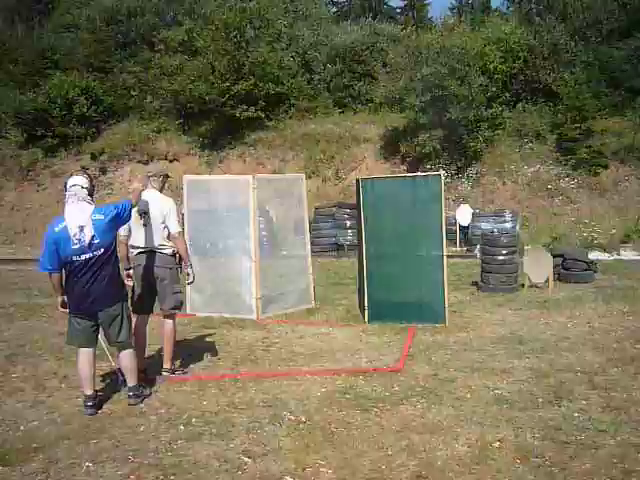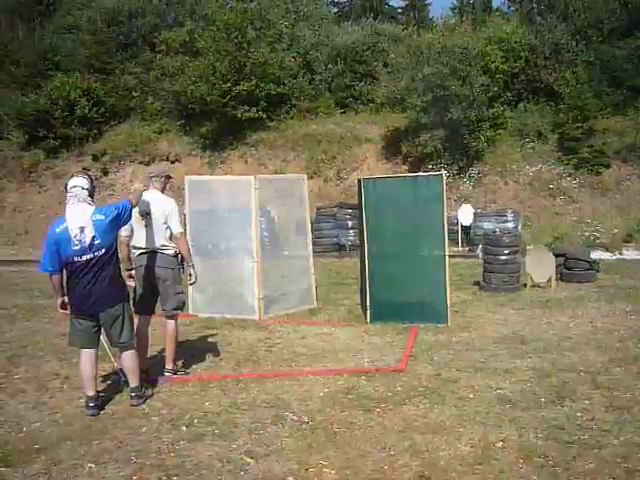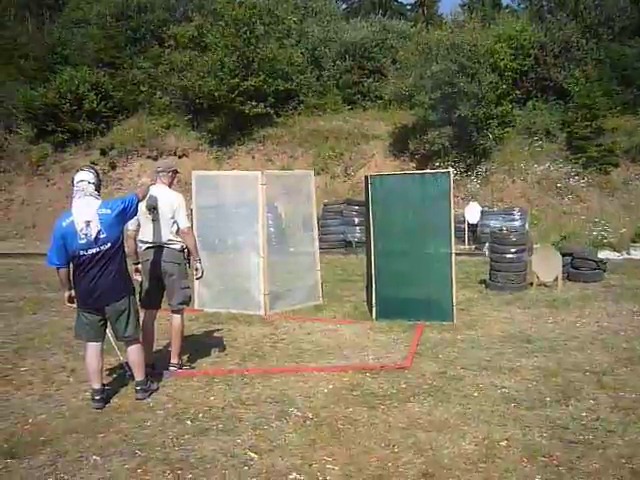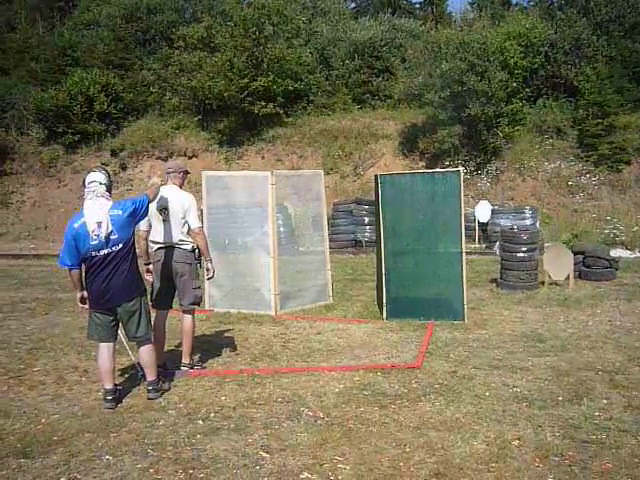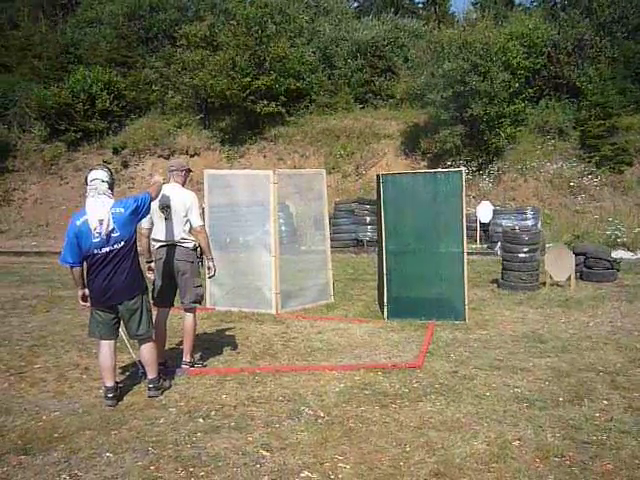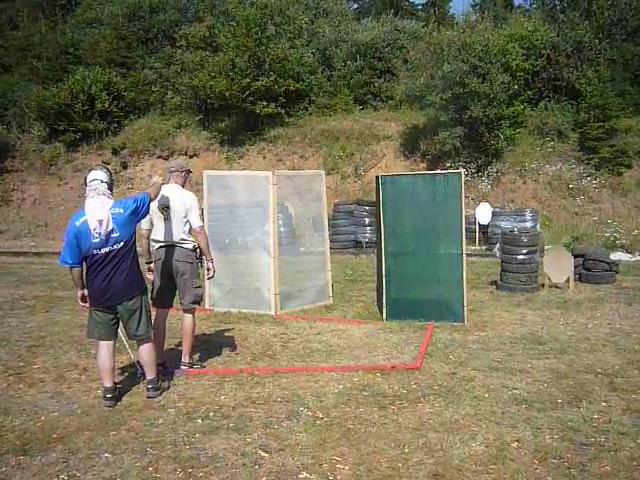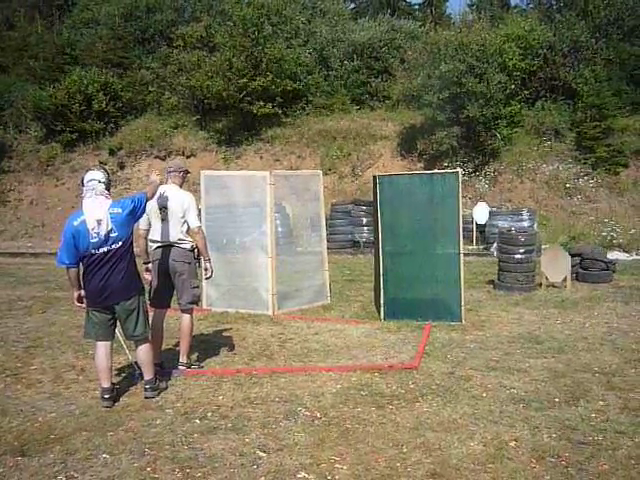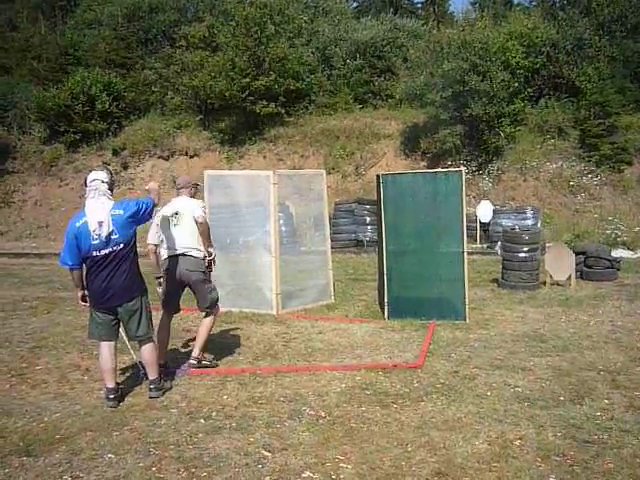
dt=0.4s
person 1, frame 1
left shoulder: (55, 228)
right shoulder: (106, 215)
left elbow: (53, 270)
right elbow: (131, 203)
left wrist: (60, 294)
right wrist: (137, 189)
left hip: (79, 300)
right hip: (111, 296)
left knee: (85, 348)
right knee: (124, 344)
left ankle: (89, 399)
right ankle: (134, 390)
person 1, frame 2
left shoulder: (57, 229)
right shoulder: (107, 216)
left elbow: (54, 271)
right elbow: (131, 203)
left wrist: (60, 296)
right wrist: (138, 190)
left hip: (80, 301)
right hip: (112, 297)
left knee: (87, 349)
right knee: (126, 345)
left ankle: (92, 401)
right ankle: (136, 391)
person 1, frame 3
left shoulder: (63, 223)
right shoulder: (113, 210)
left elbow: (61, 265)
right elbow: (138, 196)
left wrist: (67, 289)
right wrist: (146, 184)
left hip: (87, 294)
right hip: (118, 290)
left knee: (93, 342)
right knee: (131, 338)
left ankle: (97, 393)
right ankle: (142, 385)
person 1, frame 4
left shoulder: (75, 224)
right shoulder: (124, 210)
left elbow: (73, 266)
right elbow: (149, 197)
left wrist: (79, 290)
right wrist: (156, 184)
left hip: (98, 295)
right hip: (130, 291)
left knee: (105, 343)
right knee: (143, 339)
left ankle: (109, 394)
right ankle: (153, 385)
person 1, frame 5
left shoulder: (77, 221)
right shoulder: (126, 208)
left elbow: (75, 263)
right elbow: (151, 195)
left wrist: (81, 288)
right wrist: (158, 182)
left hip: (100, 292)
right hip: (131, 289)
left knee: (106, 340)
right knee: (145, 336)
left ankle: (110, 391)
right ankle: (154, 383)
person 1, frame 6
left shoulder: (77, 222)
right shoulder: (126, 209)
left elbow: (74, 264)
right elbow: (150, 196)
left wrist: (80, 289)
right wrist: (157, 183)
left hip: (99, 293)
right hip: (131, 289)
left knee: (105, 341)
right knee: (143, 337)
left ankle: (109, 392)
right ankle: (153, 383)
person 1, frame 7
left shoulder: (74, 222)
right shoulder: (123, 209)
left elbow: (71, 264)
right elbow: (147, 196)
left wrist: (77, 289)
right wrist: (155, 182)
left hip: (96, 293)
right hip: (128, 290)
left knee: (102, 342)
right knee: (141, 338)
left ankle: (107, 392)
right ankle: (150, 384)
person 1, frame 8
left shoulder: (77, 223)
right shoulder: (127, 210)
left elbow: (73, 265)
right elbow: (152, 203)
left wrist: (80, 290)
right wrist: (153, 191)
left hip: (99, 294)
right hip: (130, 290)
left knee: (106, 342)
right knee: (145, 338)
left ankle: (111, 392)
right ankle: (155, 384)
person 2, frame 1
right shoulder: (166, 202)
left elbow: (122, 239)
right elbow: (176, 236)
left wrist: (127, 267)
right wrist: (188, 264)
left hip: (140, 261)
right hip: (163, 260)
left knee: (141, 316)
right knee: (169, 315)
left ankle: (140, 366)
right ankle: (168, 366)
person 2, frame 2
right shoulder: (167, 203)
left elbow: (124, 240)
right elbow: (178, 236)
left wrist: (128, 268)
right wrist: (190, 265)
left hip: (141, 262)
right hip: (165, 260)
left knee: (143, 317)
right knee: (171, 315)
left ankle: (142, 367)
right ankle: (170, 366)
person 2, frame 3
right shoulder: (175, 197)
left elbow: (131, 235)
right elbow: (185, 231)
left wrist: (135, 262)
right wrist: (197, 259)
left hip: (148, 256)
right hip: (171, 255)
left knee: (149, 311)
right knee: (176, 310)
left ankle: (147, 361)
right ankle: (175, 361)
person 2, frame 4
left shoulder: (151, 199)
right shoulder: (185, 198)
left elbow: (142, 235)
right elbow: (197, 231)
left wrist: (146, 262)
right wrist: (208, 260)
left hip: (159, 256)
right hip: (182, 255)
left knee: (161, 312)
right knee: (188, 310)
left ankle: (159, 361)
right ankle: (187, 361)
person 2, frame 5
left shoulder: (153, 197)
right shoulder: (188, 196)
left elbow: (144, 233)
right elbow: (199, 230)
left wrist: (148, 260)
right wrist: (209, 258)
left hip: (161, 254)
right hip: (184, 253)
left knee: (162, 309)
right knee: (189, 309)
left ankle: (160, 359)
right ankle: (187, 359)
person 2, frame 6
left shoulder: (153, 198)
right shoulder: (187, 197)
left elbow: (144, 234)
right elbow: (198, 231)
left wrist: (148, 261)
right wrist: (209, 259)
left hip: (161, 255)
right hip: (183, 254)
left knee: (161, 310)
right knee: (188, 310)
left ankle: (159, 360)
right ankle: (186, 360)
person 2, frame 7
left shoulder: (150, 198)
right shoulder: (185, 197)
left elbow: (141, 234)
right elbow: (196, 231)
left wrist: (146, 262)
right wrist: (207, 260)
left hip: (159, 256)
right hip: (181, 255)
left knee: (158, 311)
right knee: (186, 310)
left ankle: (156, 360)
right ankle: (184, 360)
person 2, frame 8
left shoulder: (162, 211)
right shoulder: (194, 204)
left elbow: (152, 248)
right elbow: (201, 221)
left wrist: (159, 275)
right wrist: (208, 246)
left hip: (171, 265)
right hip: (194, 263)
left knee: (167, 314)
right knee: (212, 310)
left ankle: (161, 360)
right ankle: (197, 355)
